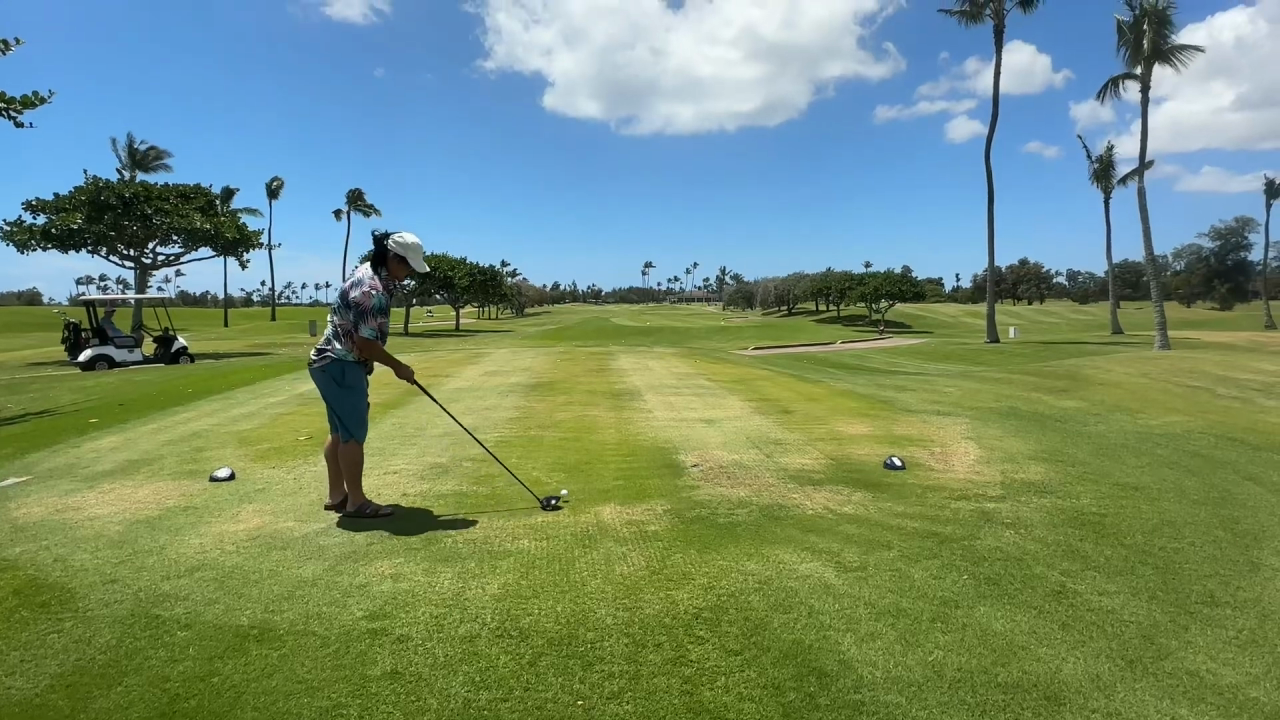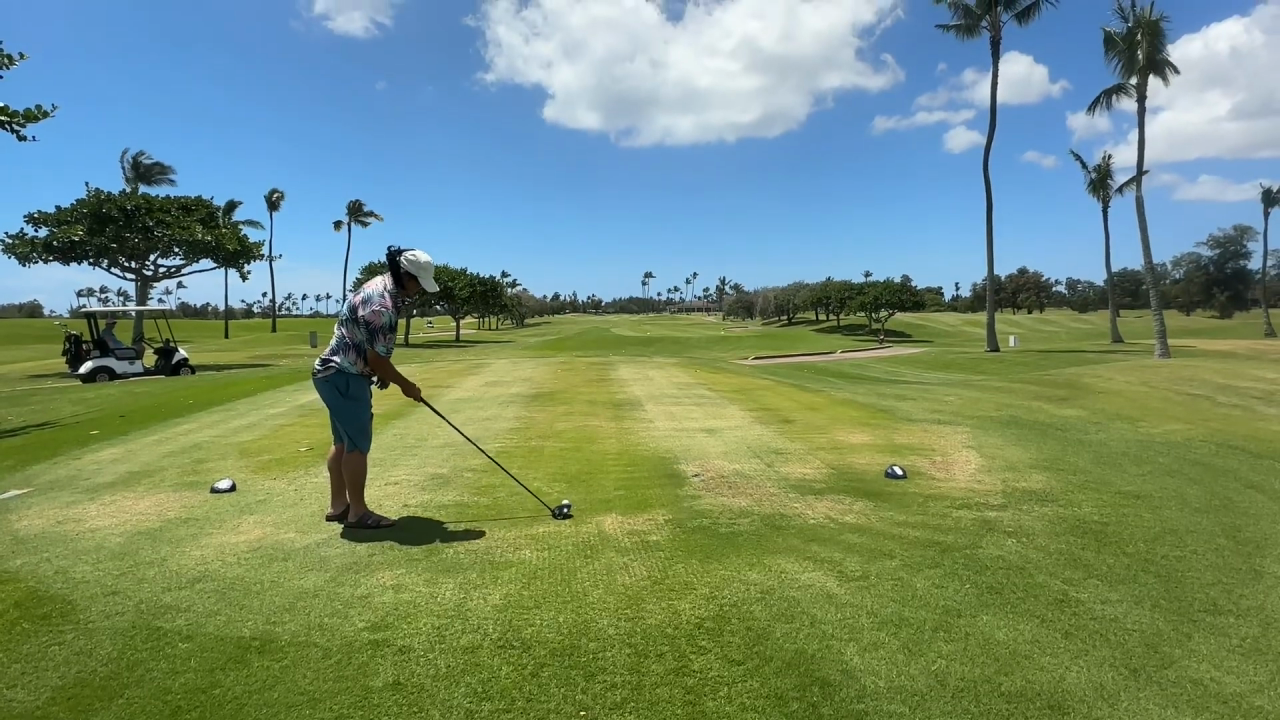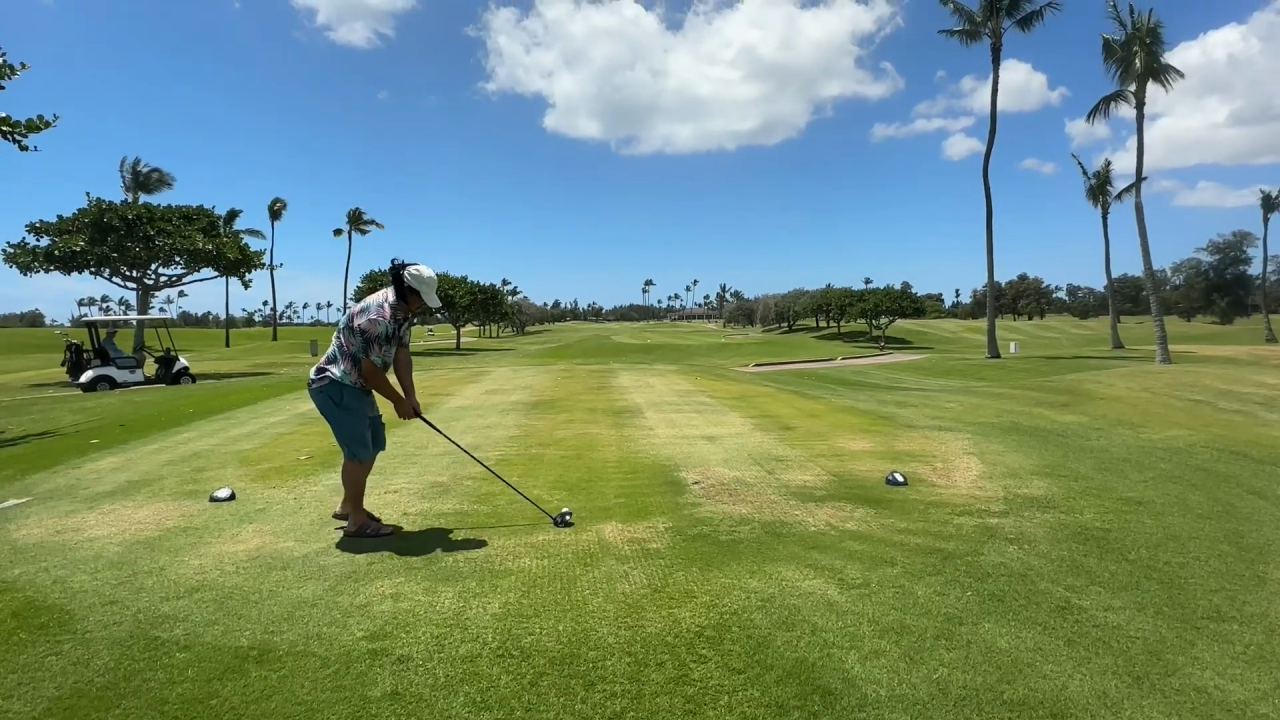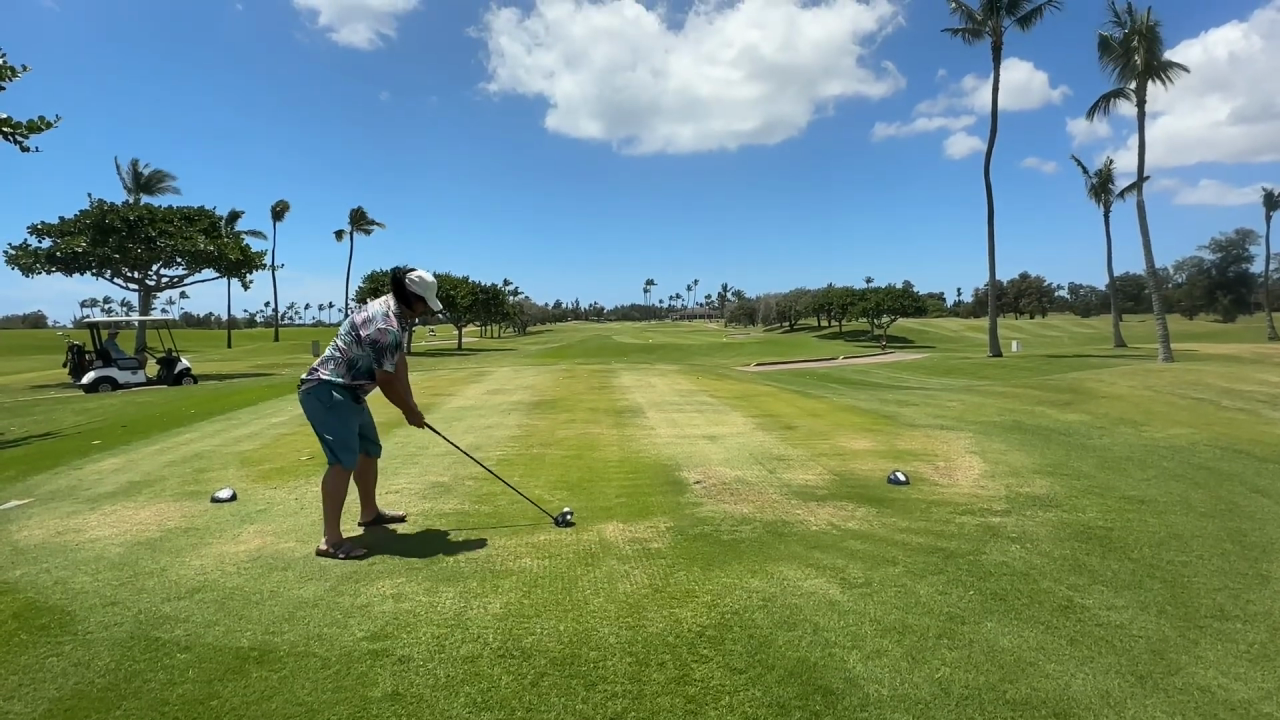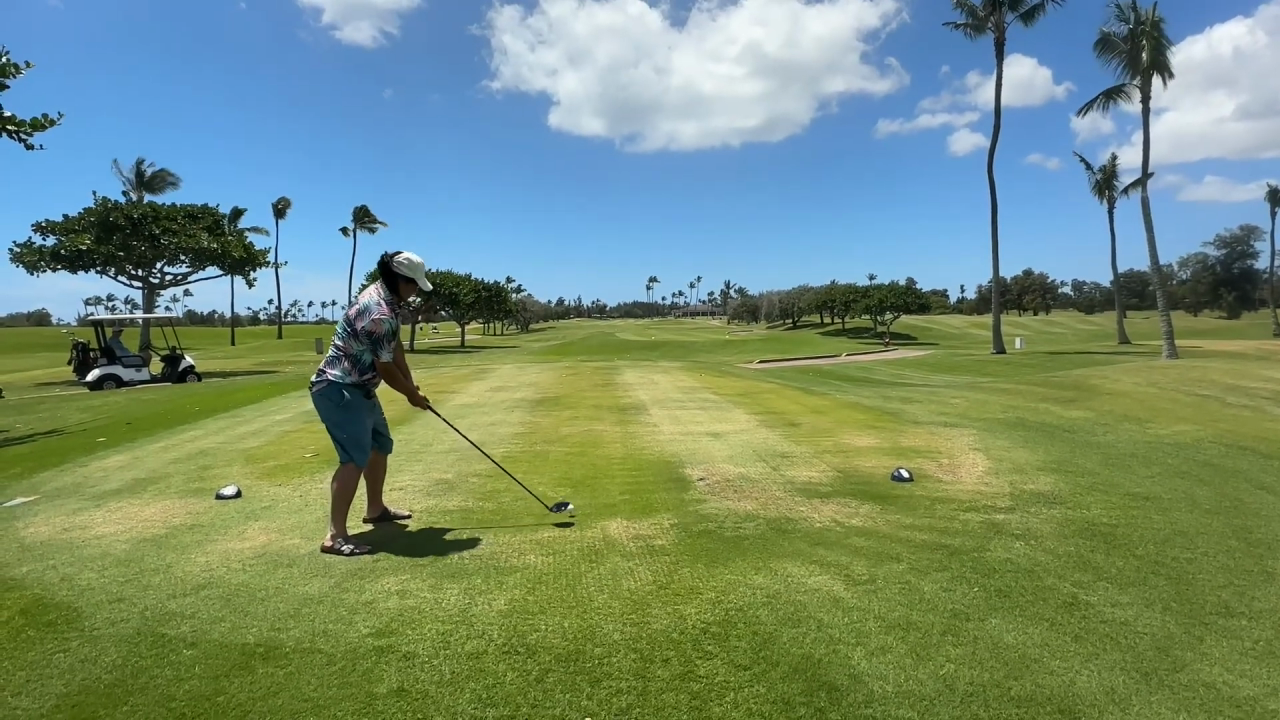
dt=1s
person 1, frame 1
left shoulder: (372, 273)
right shoulder: (371, 290)
right elbow: (365, 341)
left wrist: (369, 362)
right wrist: (398, 367)
left hip: (334, 362)
right hip: (341, 365)
left knee: (340, 431)
right knee: (353, 433)
left ankle: (337, 495)
right ankle: (356, 501)
person 1, frame 2
left shoulder: (382, 286)
right shoulder: (380, 306)
right elbow: (376, 358)
left wrist: (384, 374)
right wrist: (406, 386)
left hip: (337, 372)
right hip: (344, 376)
left knee: (343, 441)
right knee: (357, 442)
left ankle: (338, 505)
right ankle: (357, 512)
person 1, frame 3
left shoulder: (402, 311)
right shoulder: (377, 316)
left elbow: (401, 355)
right elbow: (371, 370)
left wrist: (411, 397)
right wrist: (398, 401)
left hip: (351, 385)
right hip: (335, 385)
left knee: (374, 443)
right knee: (358, 450)
left ankle: (348, 505)
right ankle: (356, 521)
person 1, frame 4
left shoulder: (398, 316)
right shoulder: (384, 325)
left elbow: (399, 363)
right elbow: (386, 380)
left wrist: (411, 404)
right wrist: (410, 412)
left hip: (347, 391)
right hip: (326, 390)
left knee: (369, 449)
right knee: (343, 459)
left ankle: (369, 512)
right ankle: (330, 539)
person 1, frame 5
left shoulder: (384, 298)
right shoulder: (379, 314)
left elbow: (394, 346)
right elbow: (384, 367)
left wrist: (411, 383)
right wrist: (411, 395)
left hip: (357, 388)
right hip: (339, 390)
left knee: (380, 445)
right knee: (355, 457)
left ankle: (376, 509)
right ankle: (335, 535)
